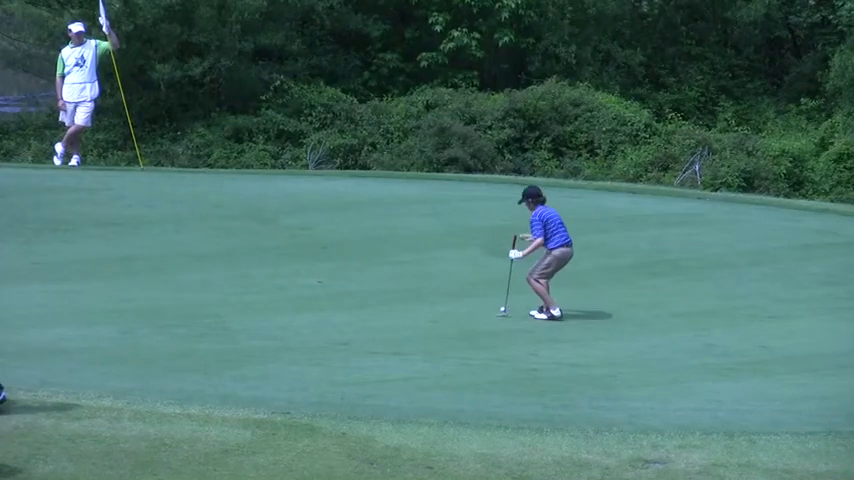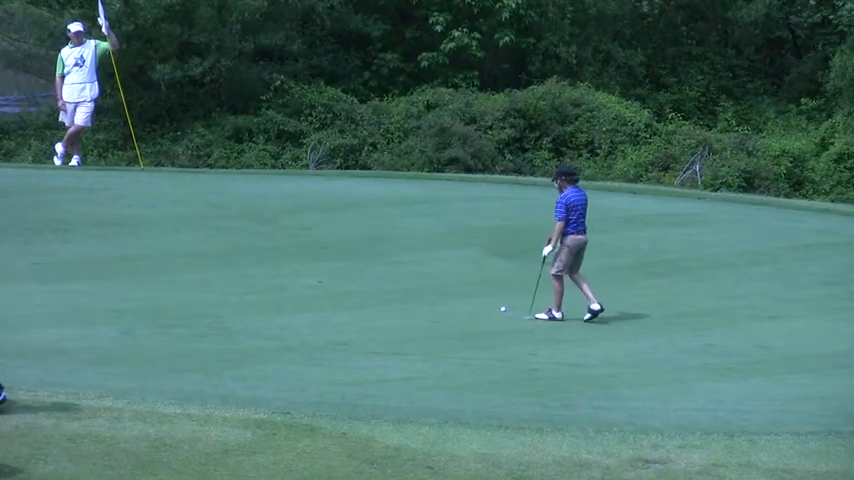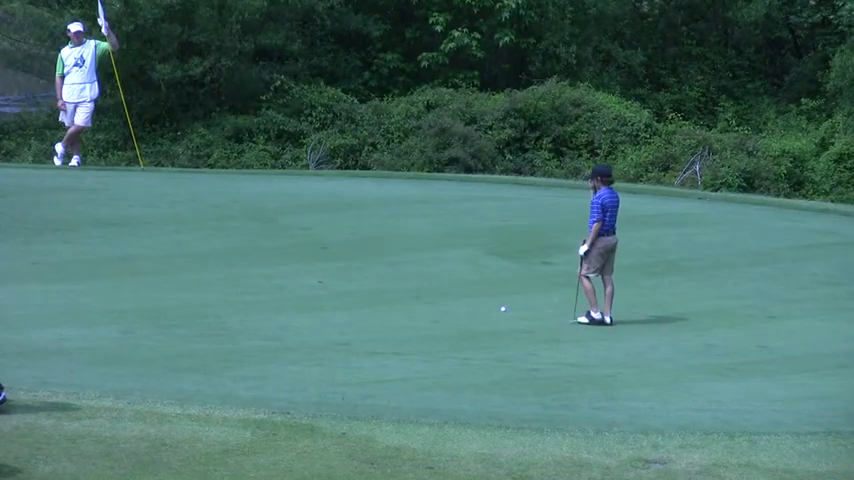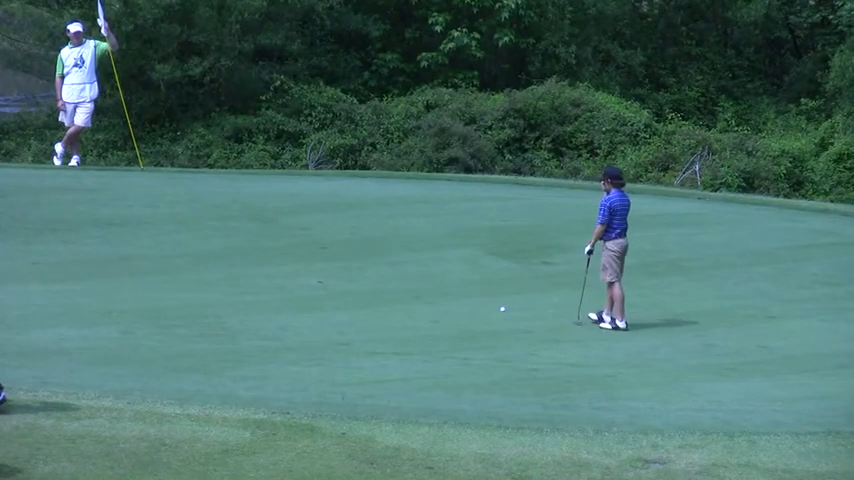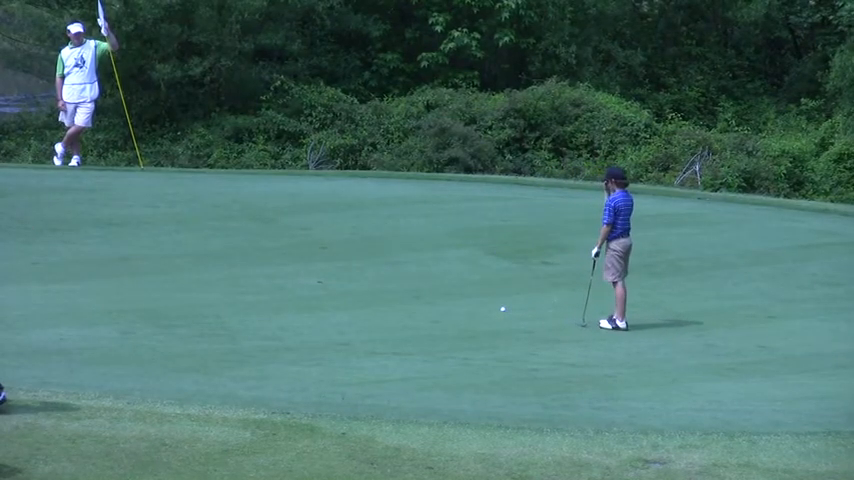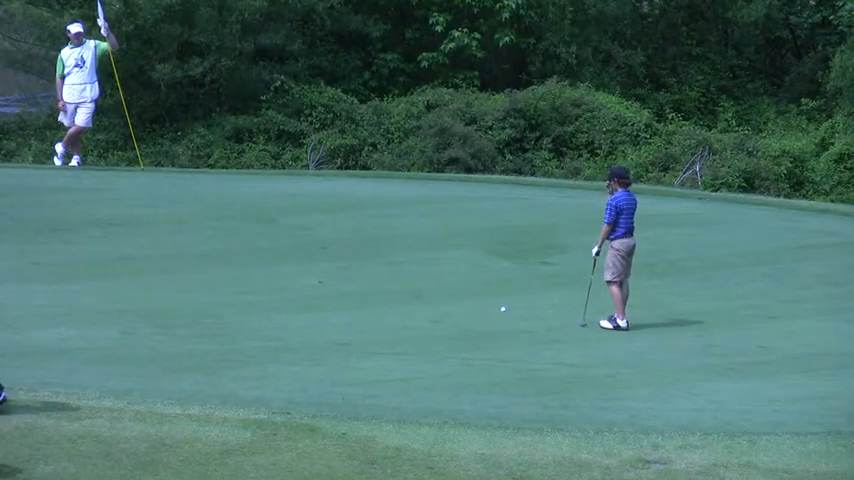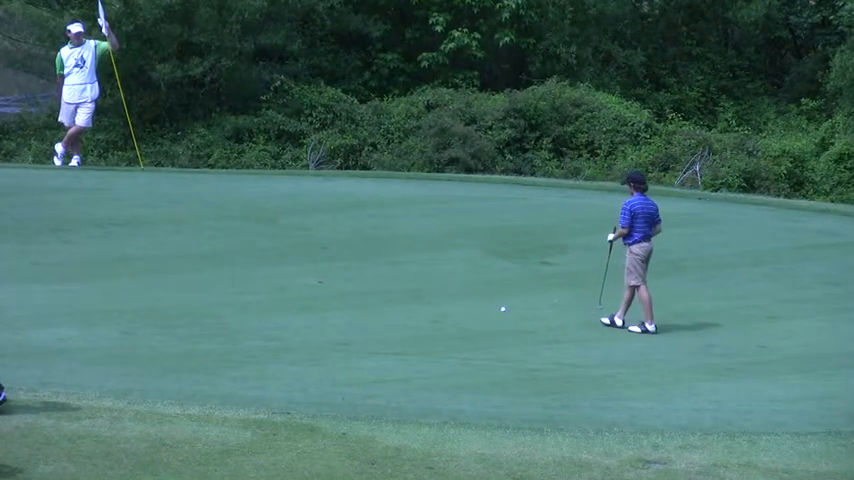
dt=0.5s
person 1, frame 1
left shoulder: (536, 215)
right shoulder: (550, 211)
left elbow: (540, 241)
left wrist: (522, 253)
right wrist: (532, 237)
left hip: (557, 251)
right hip: (567, 250)
left knee: (532, 277)
right knee: (540, 275)
left ankle: (553, 310)
right ankle: (546, 308)
person 1, frame 2
left shoulder: (563, 198)
right shoulder: (582, 193)
left elbow: (560, 223)
left wrist: (551, 244)
right wrist: (560, 190)
left hip: (569, 239)
right hip: (582, 237)
left knee: (557, 274)
right knee: (574, 274)
left ankle: (555, 312)
right ankle: (594, 304)
person 1, frame 3
left shoulder: (598, 198)
right shoulder: (614, 195)
left elbow: (597, 224)
left wrist: (587, 245)
right wrist: (593, 190)
left hip: (600, 241)
right hip: (611, 239)
left knee: (584, 274)
right knee: (606, 277)
left ankle: (595, 312)
right ankle: (606, 315)
person 1, frame 4
left shoulder: (608, 200)
right shoulder: (625, 198)
left elbow: (601, 226)
left wrist: (591, 245)
right wrist: (606, 192)
left hip: (612, 243)
right hip: (622, 241)
left knee: (614, 281)
right knee: (611, 280)
left ankle: (620, 321)
right ankle: (607, 314)
person 1, frame 5
left shoulder: (613, 200)
right shoulder: (628, 198)
left elbow: (607, 226)
left wrist: (597, 247)
right wrist: (607, 192)
left hip: (615, 243)
right hip: (626, 240)
left knee: (617, 281)
right knee: (619, 280)
left ankle: (620, 321)
right ankle: (617, 316)
person 1, frame 6
left shoulder: (614, 200)
right shoulder: (632, 198)
left elbow: (608, 226)
left wrist: (598, 245)
right wrist: (611, 193)
left hip: (618, 243)
right hip: (630, 241)
left knee: (612, 281)
right knee: (622, 280)
left ankle: (621, 319)
right ankle: (618, 316)
person 1, frame 7
left shoulder: (629, 204)
right shoulder: (652, 204)
left elbow: (624, 230)
right elbow: (658, 229)
left wrist: (613, 236)
left hip: (635, 247)
right hip: (647, 245)
left knee: (640, 285)
right knee: (632, 283)
left ankle: (649, 324)
right ankle: (619, 318)
person 2, frame 1
left shoulder: (94, 45)
right shoulder: (64, 52)
left elbow: (115, 46)
right elbow: (59, 77)
left wrist: (108, 31)
right wrist: (59, 98)
left hip: (87, 96)
right hip: (68, 97)
left knee: (80, 127)
right knee: (72, 128)
left ankle: (61, 146)
right ankle: (76, 156)
person 2, frame 2
left shoulder: (93, 46)
right shoulder: (64, 52)
left elbow: (114, 46)
right elbow: (59, 77)
left wrist: (107, 31)
right wrist: (59, 98)
left hip: (86, 97)
right hip: (68, 97)
left knee: (80, 126)
right knee: (72, 128)
left ankle: (62, 146)
right ankle: (76, 156)
person 2, frame 3
left shoulder: (93, 46)
right shoulder: (64, 52)
left elbow: (114, 47)
right elbow: (59, 77)
left wrist: (107, 32)
right wrist: (59, 98)
left hip: (86, 97)
right hip: (68, 97)
left knee: (80, 127)
right knee: (72, 128)
left ankle: (62, 146)
right ankle: (76, 156)
person 2, frame 4
left shoulder: (93, 46)
right shoulder: (63, 53)
left elbow: (114, 47)
right elbow: (59, 77)
left wrist: (107, 32)
right wrist: (59, 99)
left hip: (86, 97)
right hip: (68, 97)
left knee: (79, 127)
right knee: (72, 128)
left ankle: (61, 147)
right ankle: (76, 156)
person 2, frame 5
left shoulder: (93, 46)
right shoulder: (64, 53)
left elbow: (114, 47)
right elbow: (59, 77)
left wrist: (107, 32)
right wrist: (59, 99)
left hip: (87, 96)
right hip: (68, 97)
left knee: (80, 127)
right knee: (71, 128)
left ankle: (61, 147)
right ankle: (76, 156)
person 2, frame 6
left shoulder: (93, 46)
right shoulder: (64, 53)
left elbow: (114, 47)
right elbow: (59, 77)
left wrist: (107, 32)
right wrist: (60, 99)
left hip: (87, 96)
right hip: (69, 97)
left knee: (80, 127)
right knee: (72, 128)
left ankle: (62, 147)
right ankle: (76, 156)
person 2, frame 7
left shoulder: (93, 46)
right shoulder: (63, 52)
left elbow: (114, 47)
right elbow: (60, 76)
left wrist: (108, 32)
right wrist: (62, 95)
left hip: (87, 96)
right hip: (69, 97)
left knee: (80, 127)
right knee: (71, 128)
left ankle: (62, 147)
right ankle: (76, 156)
